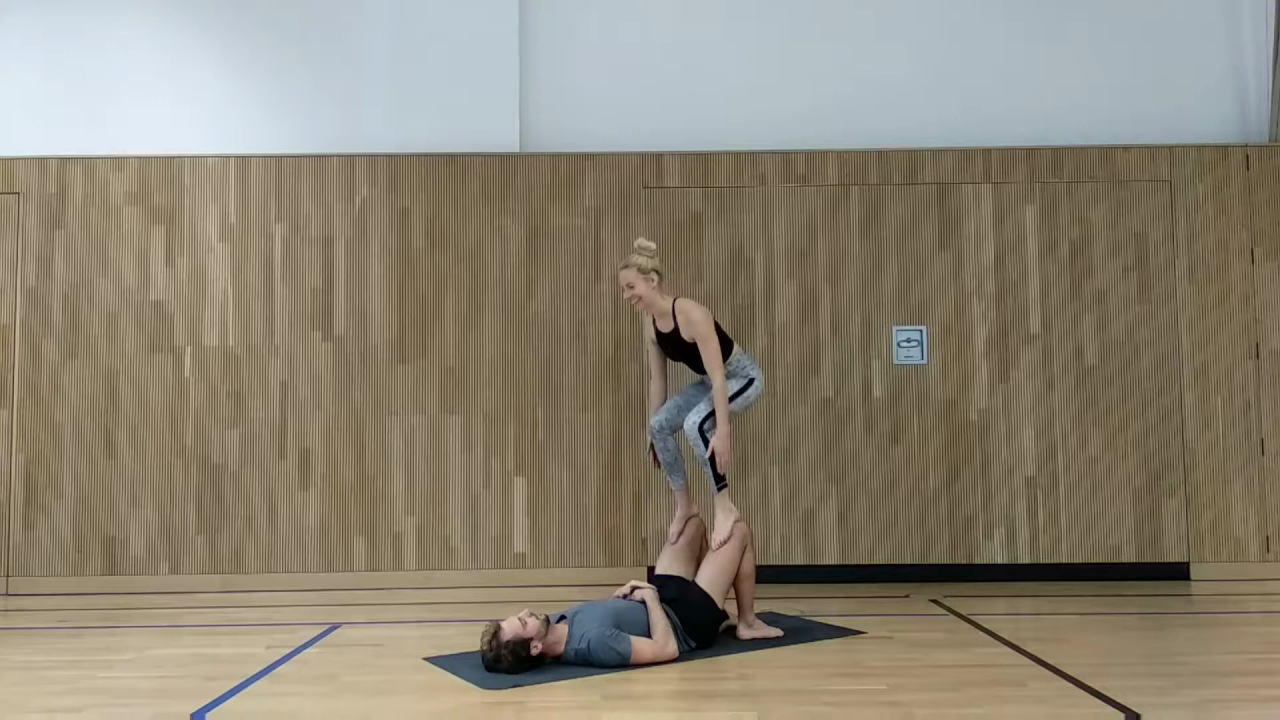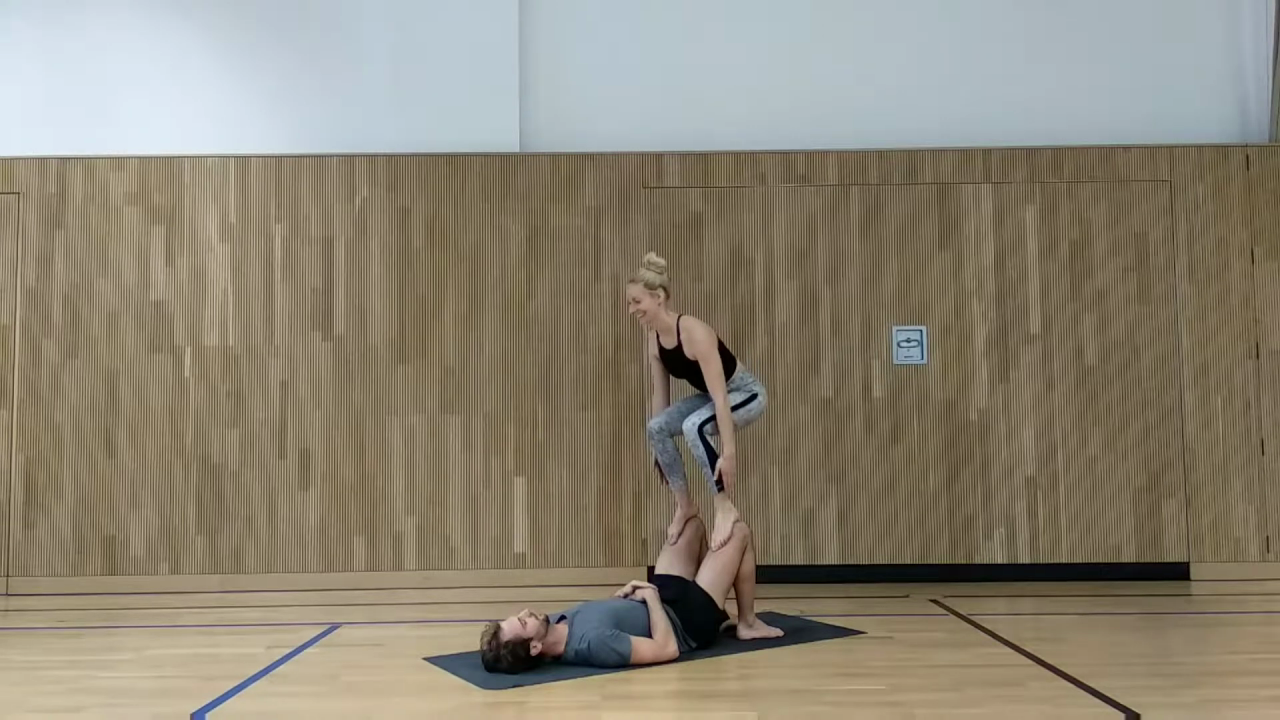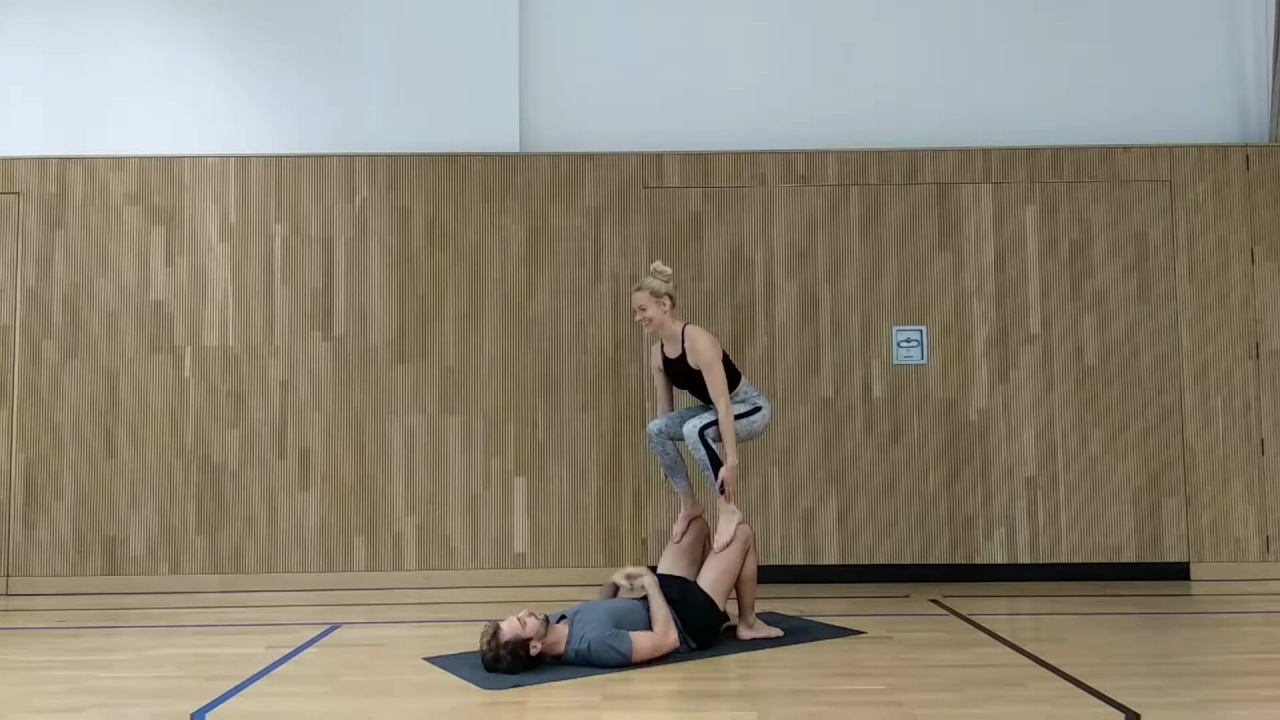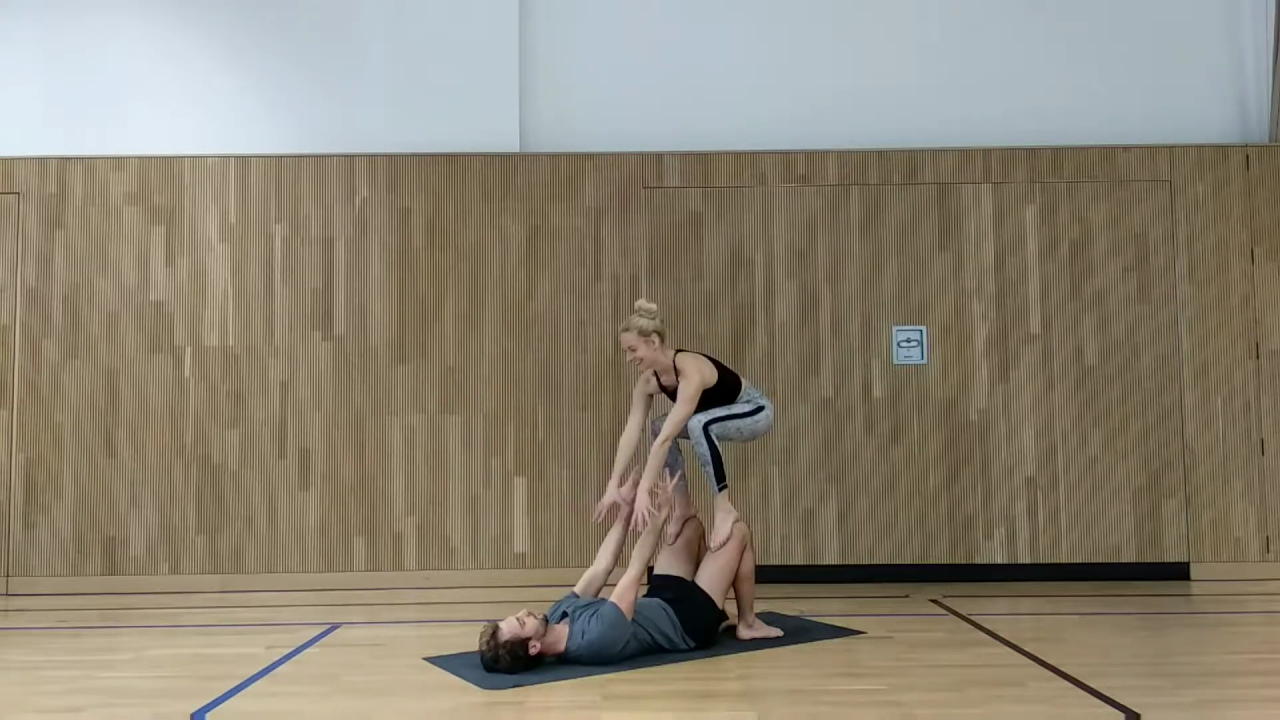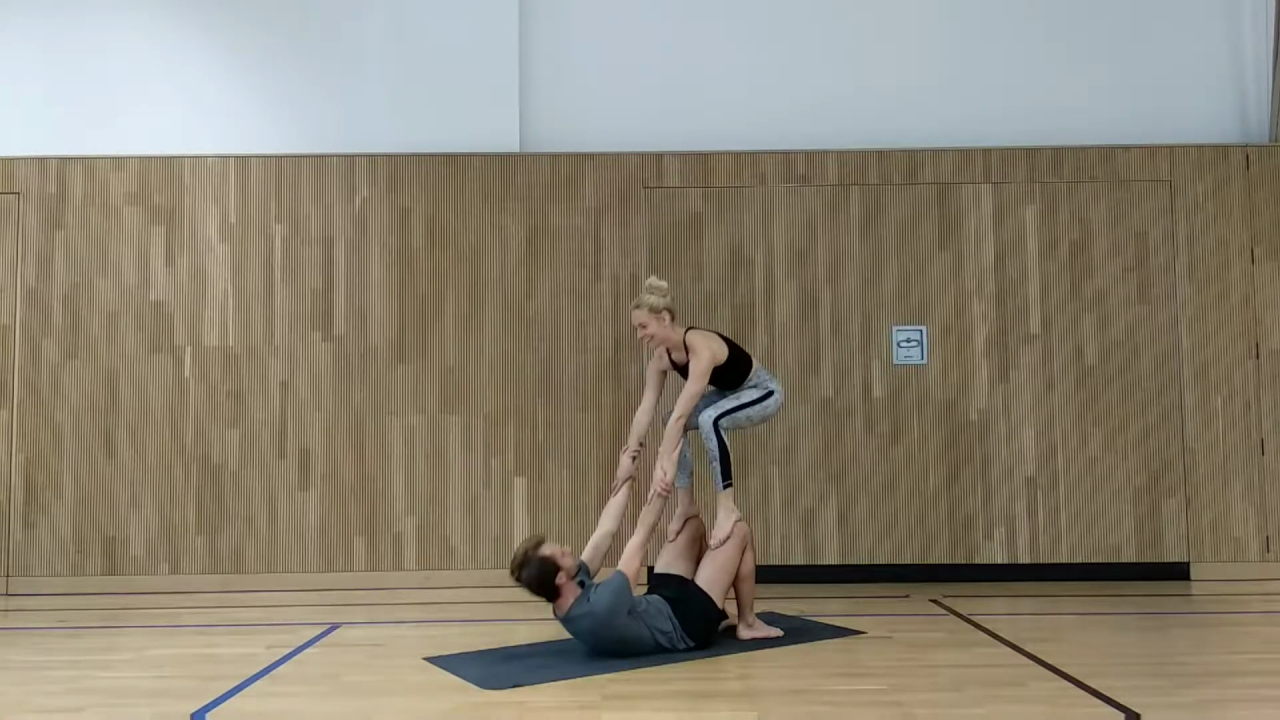
dt=1s
person 1, frame 1
left shoulder: (555, 625)
right shoulder: (591, 642)
right elbow: (667, 649)
left wrist: (618, 595)
right wrist: (650, 598)
left hip: (665, 603)
right hip: (688, 624)
left knee: (694, 524)
right knee: (739, 531)
left ankle: (718, 613)
right ankle: (747, 623)
person 1, frame 2
left shoulder: (553, 626)
right shoulder: (592, 643)
right elbow: (668, 649)
left wrist: (620, 595)
right wrist: (652, 598)
left hip: (664, 605)
right hip: (688, 623)
left knee: (694, 524)
right knee: (739, 532)
left ankle: (716, 611)
right ankle: (748, 624)
person 1, frame 3
left shoulder: (557, 623)
right shoulder: (592, 644)
right elbow: (669, 640)
left wrist: (612, 584)
right wrist: (651, 587)
left hip: (663, 602)
right hip: (690, 623)
left knee: (698, 525)
right knee: (742, 533)
left ankle: (719, 611)
right ankle: (748, 624)
person 1, frame 4
left shoulder: (558, 616)
right shoulder: (597, 638)
left elbow: (600, 567)
right elbow: (634, 572)
left wrist: (625, 509)
right wrist: (660, 513)
left hip: (661, 604)
right hip: (689, 623)
left knee: (692, 525)
right knee: (739, 532)
left ankle: (718, 612)
right ankle: (747, 623)
person 1, frame 5
left shoulder: (572, 597)
right shoulder: (601, 611)
left elbow: (605, 532)
right elbow: (638, 541)
left wrist: (626, 479)
right wrist: (661, 492)
left hip: (661, 604)
right hip: (688, 627)
left knee: (694, 525)
right knee: (740, 532)
left ankle: (717, 614)
right ankle: (748, 624)
person 2, frame 1
left shoulder: (691, 314)
right shoulder: (651, 326)
left elbow: (718, 376)
right elbow: (657, 380)
left wrist: (722, 433)
right wrist: (653, 435)
left hip: (741, 376)
right hip: (708, 382)
left knee: (694, 424)
right knee: (659, 426)
left ankle: (724, 508)
right ankle: (683, 505)
person 2, frame 2
left shoulder: (694, 332)
right shoulder: (654, 342)
left elbow: (720, 397)
right elbow: (659, 396)
left wrist: (729, 452)
right wrist: (660, 452)
left hip: (746, 393)
right hip: (713, 396)
left knee: (693, 426)
right knee: (656, 427)
left ankle: (724, 508)
right ankle: (684, 506)
person 2, frame 3
left shoulder: (698, 342)
right shoulder: (657, 353)
left elbow: (724, 405)
right elbow: (665, 409)
left wrist: (731, 461)
right wrist: (669, 464)
left hip: (751, 408)
right hip: (714, 410)
left knee: (695, 429)
right knee: (656, 429)
left ankle: (727, 509)
right ankle: (689, 505)
person 2, frame 4
left shoulder: (690, 371)
right shoulder: (647, 381)
left elbow: (666, 439)
right elbow: (631, 433)
left wrist: (643, 493)
right wrist: (613, 486)
left hip: (754, 410)
right hip: (723, 412)
left knee: (698, 424)
right knee: (659, 426)
left ankle: (724, 509)
right ankle: (682, 506)
person 2, frame 5
left shoulder: (701, 348)
right shoulder: (661, 357)
left elbow: (681, 413)
right elbow: (645, 409)
left wrist: (663, 465)
right wrist: (627, 456)
left hip: (763, 391)
right hip: (729, 392)
left knee: (709, 419)
right knee: (675, 426)
left ankle: (727, 508)
right ankle: (686, 505)
